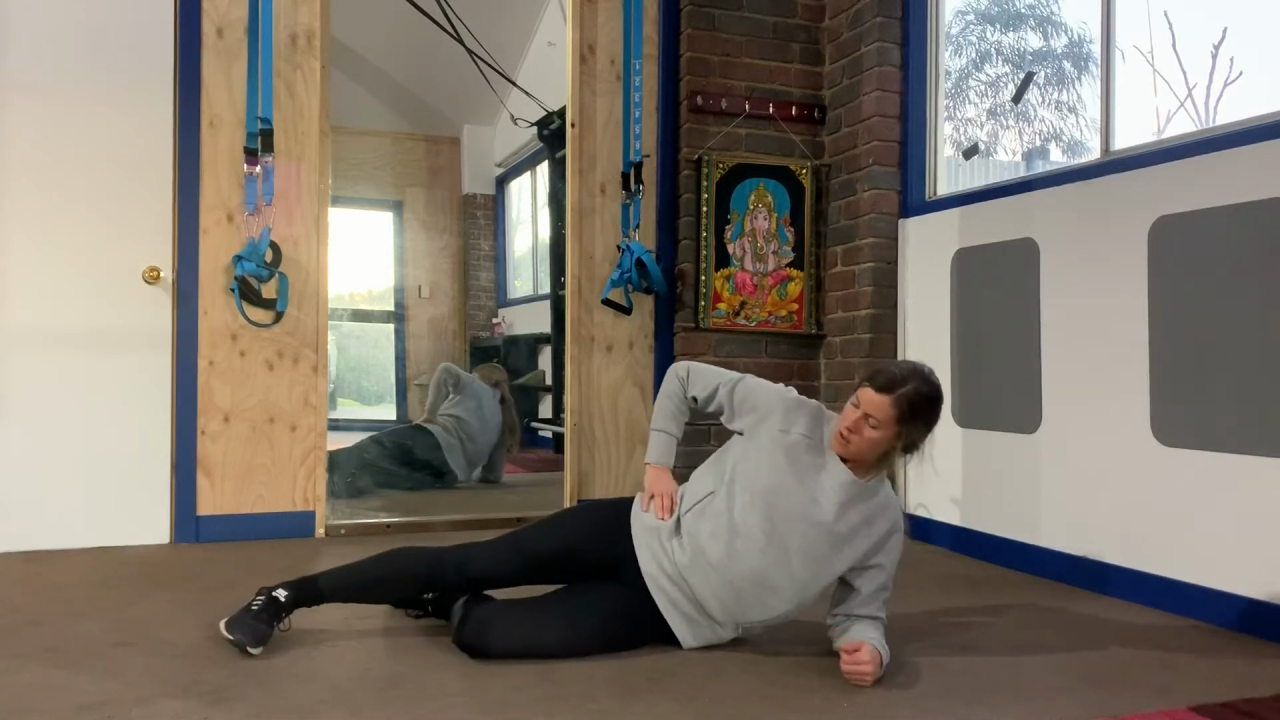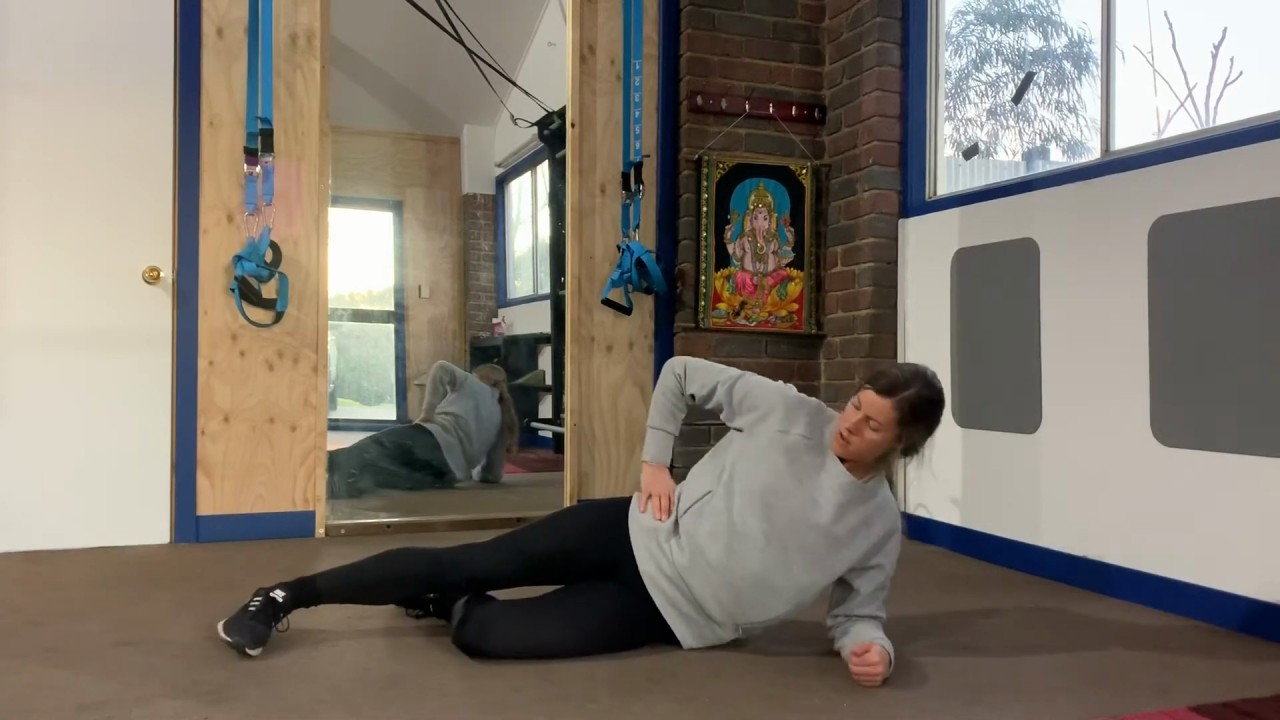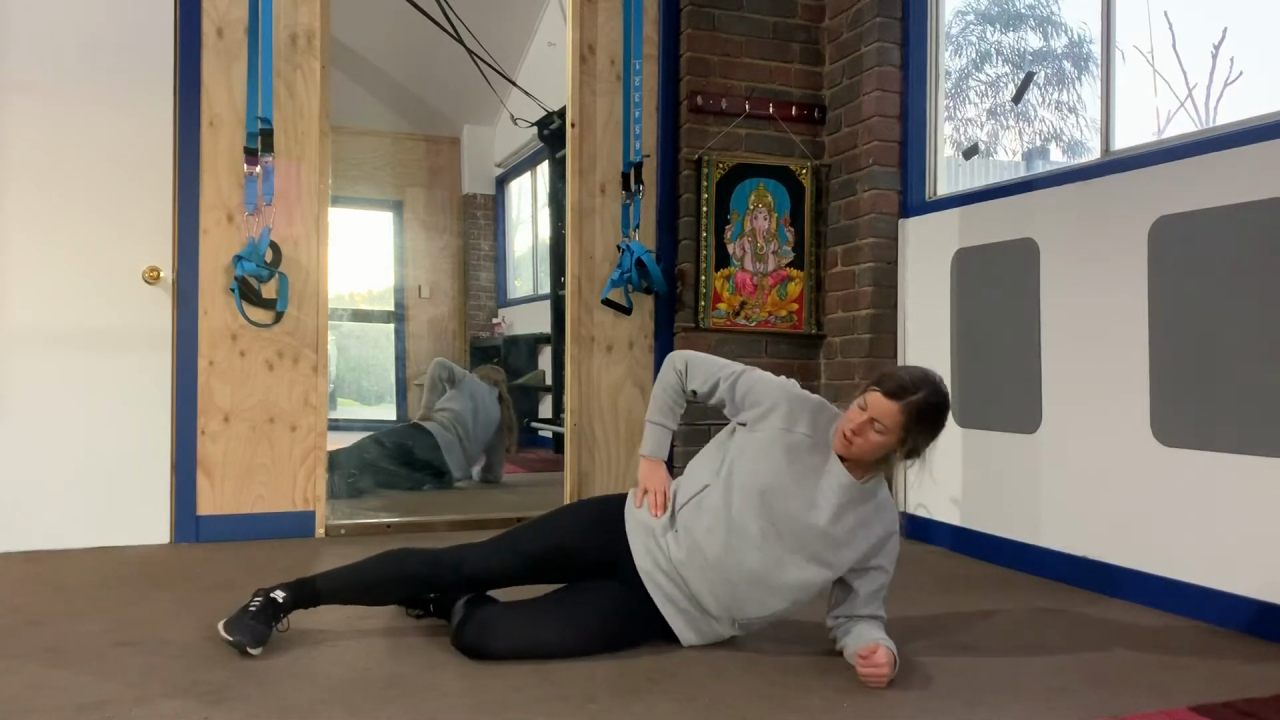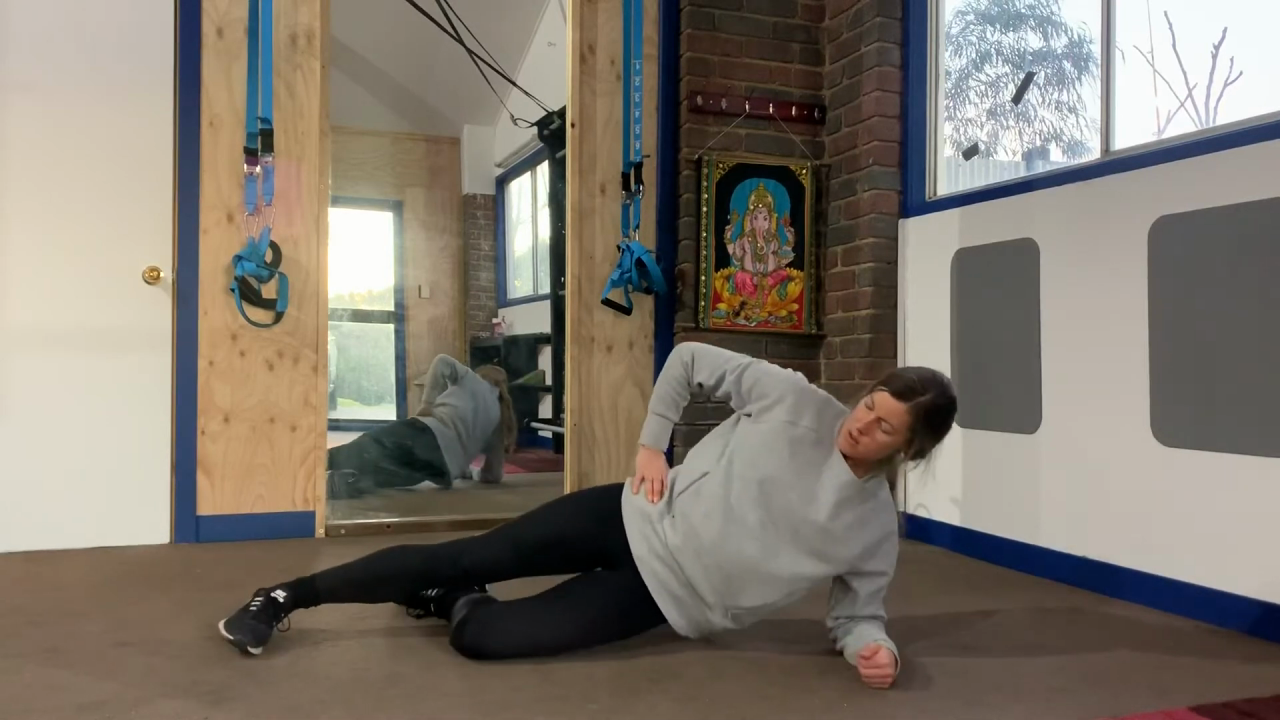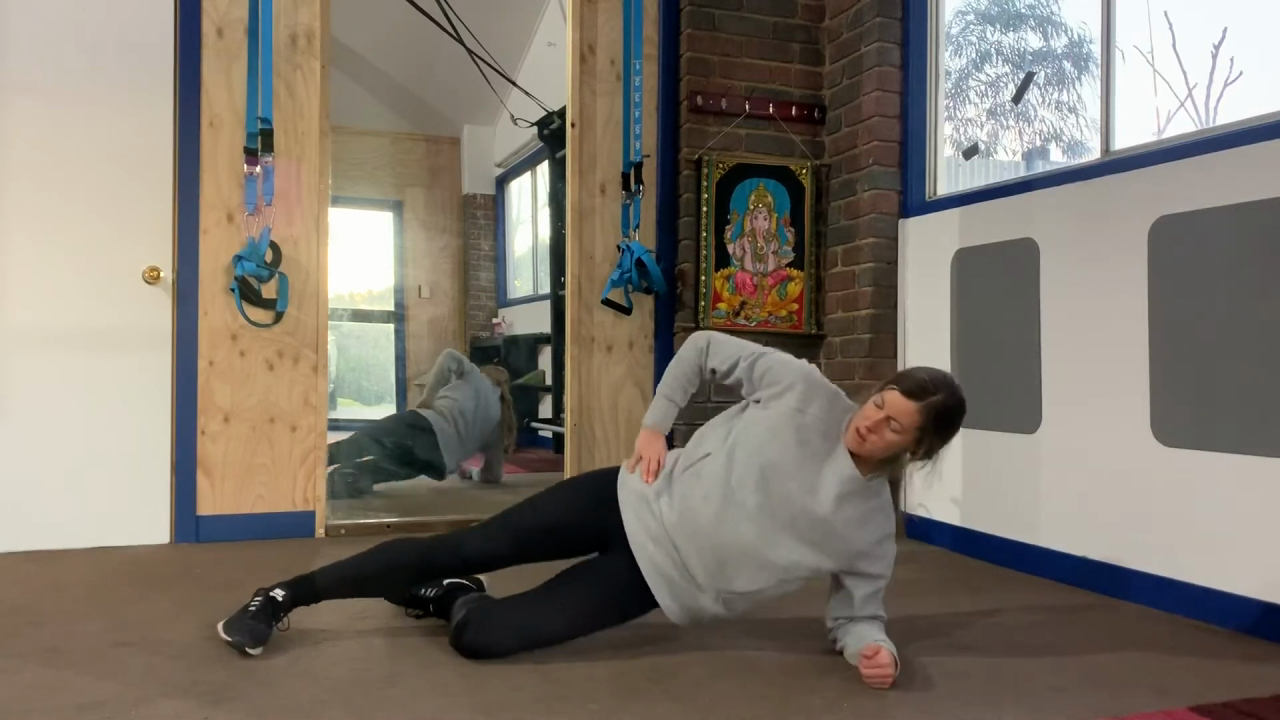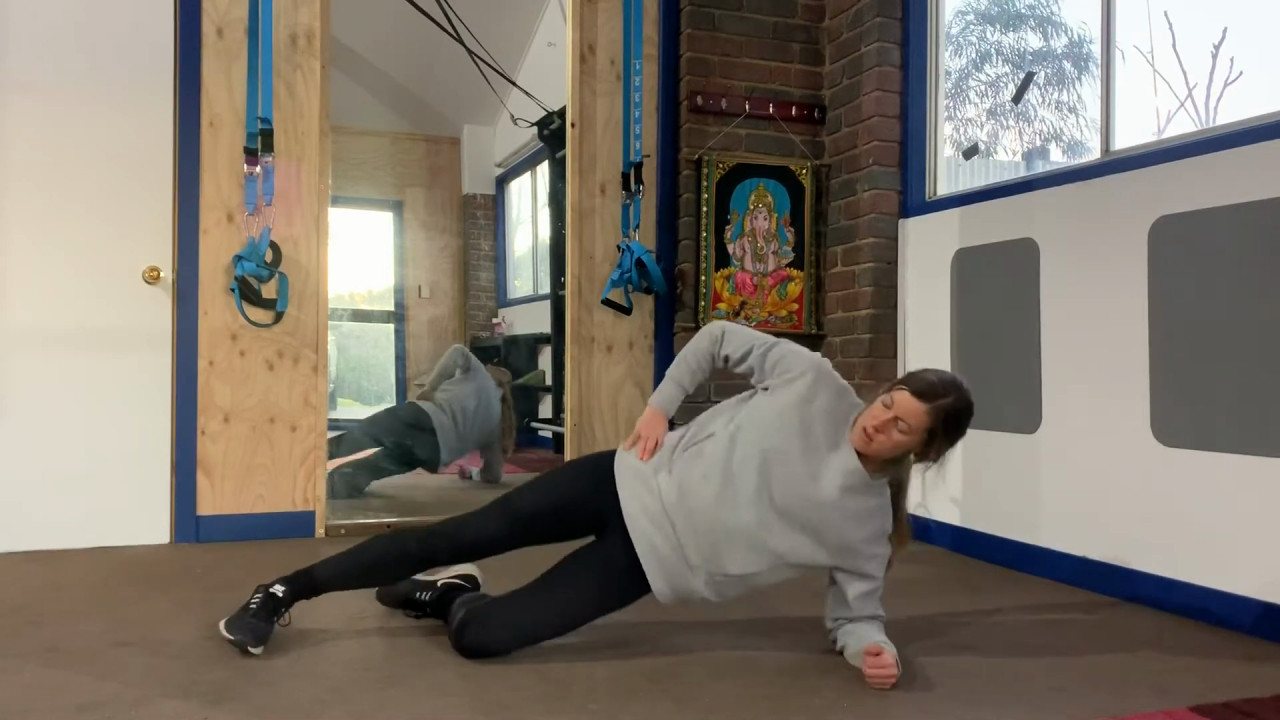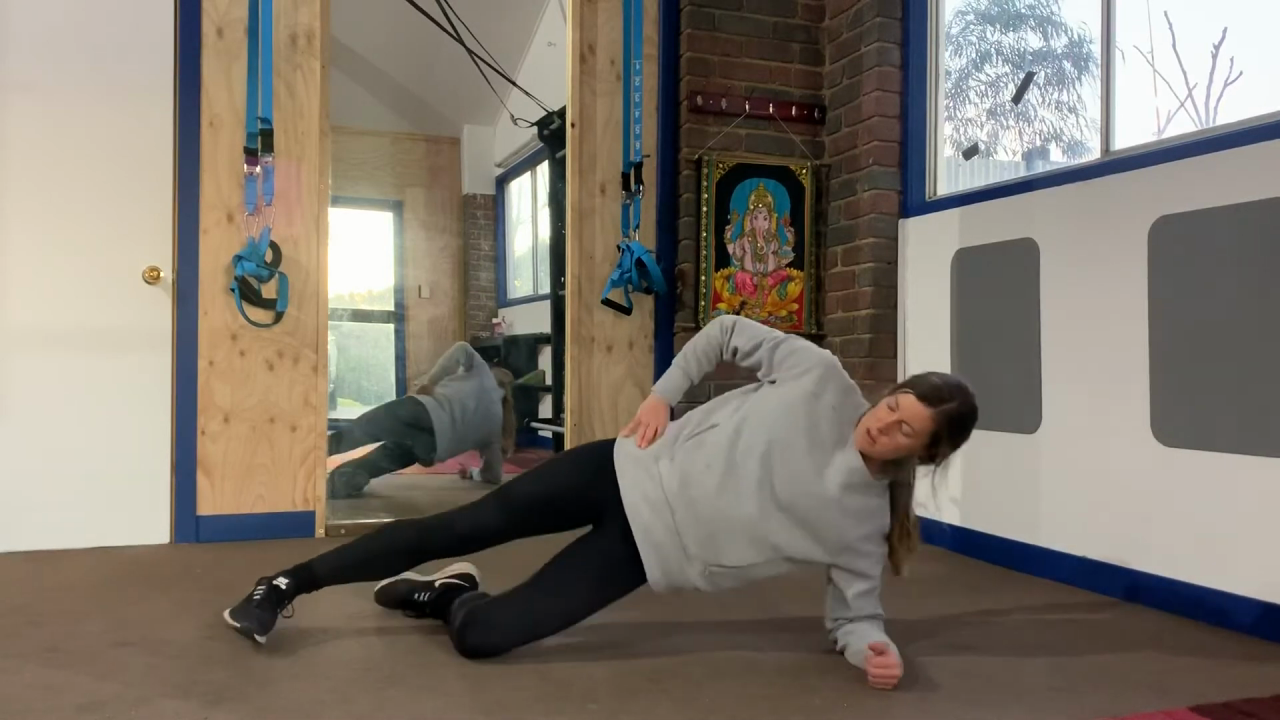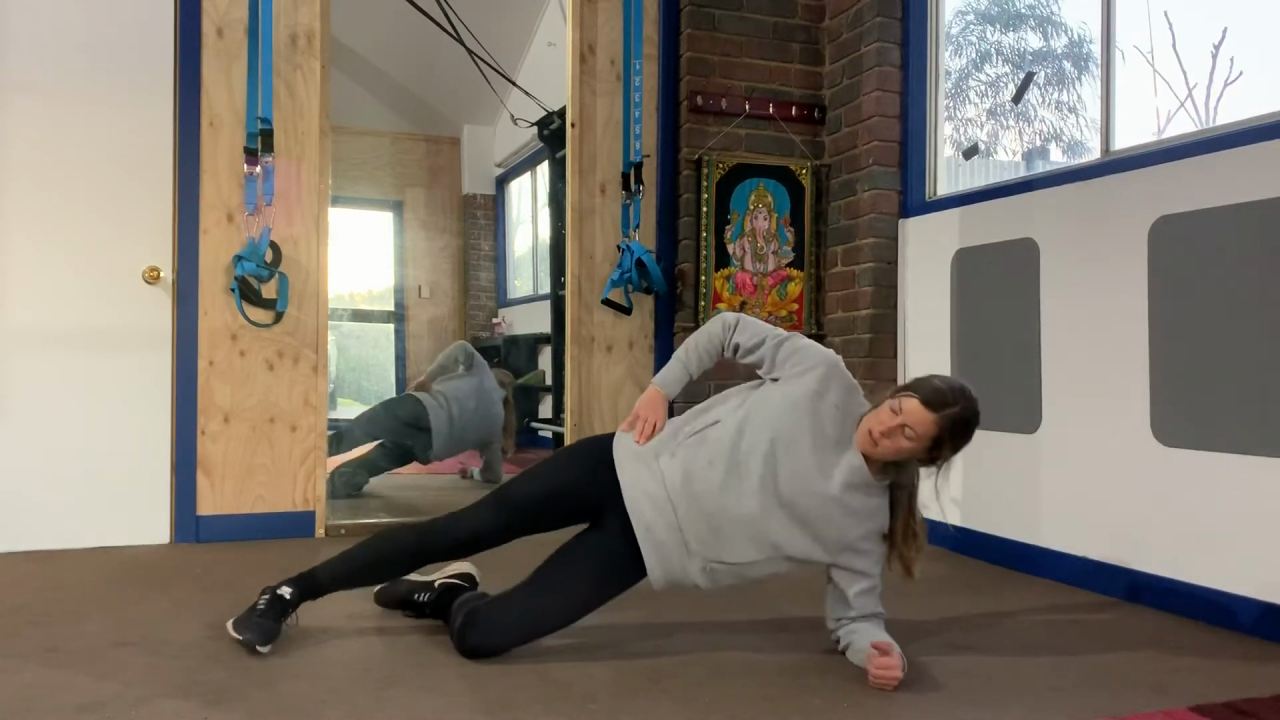
dt=0.1s
person 1, frame 1
left shoulder: (880, 523)
right shoulder: (789, 412)
left elbow: (858, 610)
right elbow: (684, 378)
left wrist: (867, 646)
right wrist: (657, 463)
left hip: (670, 613)
right hip: (643, 535)
left knee: (484, 632)
right knee: (472, 560)
left ankle: (449, 606)
right ankle: (286, 595)
person 1, frame 2
left shoulder: (877, 524)
right shoulder: (789, 410)
left elbow: (856, 611)
right elbow: (680, 373)
left wrist: (871, 647)
right wrist: (654, 461)
left hip: (668, 613)
right hip: (641, 536)
left knee: (484, 633)
right knee: (471, 563)
left ankle: (449, 606)
right ankle: (284, 595)
person 1, frame 3
left shoulder: (875, 528)
right shoulder: (791, 406)
left elbow: (857, 611)
right elbow: (682, 368)
left wrist: (873, 648)
right wrist: (651, 455)
left hip: (665, 606)
right hip: (637, 531)
left knee: (485, 636)
right knee: (466, 562)
left ankle: (453, 606)
right ankle: (285, 596)
person 1, frame 4
left shoulder: (874, 525)
right shoulder: (797, 400)
left elbow: (857, 612)
right elbow: (688, 360)
left wrist: (875, 648)
right wrist: (651, 445)
left hip: (662, 595)
right hip: (635, 520)
left knee: (484, 636)
right knee: (466, 556)
left ankle: (452, 604)
right ankle: (286, 595)
person 1, frame 5
left shoulder: (869, 525)
right shoulder: (806, 389)
left elbow: (856, 610)
right elbow: (704, 348)
left wrist: (875, 649)
right wrist: (653, 425)
left hip: (656, 573)
right hip: (632, 502)
left knee: (484, 637)
right knee: (465, 547)
left ankle: (450, 600)
right ankle: (284, 596)
person 1, frame 6
left shoulder: (868, 519)
right shoulder: (814, 381)
left elbow: (854, 609)
right elbow: (717, 338)
left wrist: (876, 649)
right wrist: (657, 407)
left hip: (653, 561)
right hip: (633, 486)
left knee: (483, 636)
right knee: (463, 535)
left ankle: (449, 598)
right ankle: (285, 591)
person 1, frame 7
left shoulder: (863, 518)
right shoulder: (820, 376)
left elbow: (854, 608)
right elbow: (727, 332)
left wrist: (877, 648)
right wrist: (662, 393)
left hip: (648, 545)
right hip: (630, 473)
left knee: (484, 636)
right knee: (466, 525)
left ankle: (448, 596)
right ankle: (288, 583)
person 1, frame 8
left shoulder: (864, 516)
right shoulder: (824, 376)
left elbow: (854, 608)
right elbow: (730, 329)
left wrist: (879, 647)
right wrist: (660, 388)
left hip: (647, 542)
right hip: (631, 468)
left knee: (483, 636)
right knee: (467, 527)
left ankle: (448, 596)
right ankle: (291, 592)
person 2, frame 1
left shoulder: (475, 386)
right shoulder: (502, 421)
left elbow: (445, 370)
right elbow: (493, 475)
left wrist: (429, 413)
right wrist: (470, 470)
left hip: (429, 438)
right hip: (446, 469)
left knee: (363, 452)
person 2, frame 2
left shoulder: (473, 385)
right shoulder: (501, 420)
left elbow: (441, 368)
right elbow: (493, 475)
left wrist: (427, 413)
right wrist: (470, 470)
left hip: (428, 438)
right hip: (445, 471)
left knee: (362, 453)
person 2, frame 3
left shoulder: (471, 383)
right shoulder: (499, 418)
left elbow: (439, 365)
right elbow: (493, 475)
left wrist: (426, 409)
right wrist: (468, 471)
left hip: (427, 434)
right hip: (443, 466)
left knee: (360, 453)
person 2, frame 4
left shoulder: (473, 381)
right shoulder: (499, 417)
left elbow: (442, 362)
right elbow: (493, 475)
left wrist: (427, 404)
right wrist: (468, 472)
left hip: (426, 431)
right hip: (441, 466)
left knee: (360, 451)
person 2, frame 5
left shoulder: (475, 378)
right shoulder: (498, 418)
left elbow: (450, 356)
right elbow: (493, 475)
left wrist: (428, 396)
right wrist: (471, 472)
left hip: (424, 422)
right hip: (437, 456)
left knee: (354, 446)
right ankle: (346, 479)
person 2, frame 6
left shoulder: (479, 375)
right shoulder: (498, 417)
left elbow: (458, 352)
right elbow: (493, 475)
left wrist: (429, 388)
left hip: (422, 417)
right hip: (434, 450)
left knee: (353, 440)
right ankle: (342, 479)
person 2, frame 7
left shoulder: (482, 374)
right shoulder: (497, 417)
left elbow: (463, 349)
right elbow: (493, 475)
left wrist: (429, 381)
right wrist: (473, 473)
left hip: (418, 409)
right hip: (429, 442)
left knee: (348, 437)
right ankle: (344, 477)
person 2, frame 8
left shoulder: (482, 374)
right shoulder: (496, 418)
left elbow: (462, 348)
right elbow: (493, 475)
left wrist: (427, 378)
right wrist: (474, 473)
left hip: (417, 407)
right hip: (425, 440)
left knee: (349, 437)
right ankle: (343, 478)
